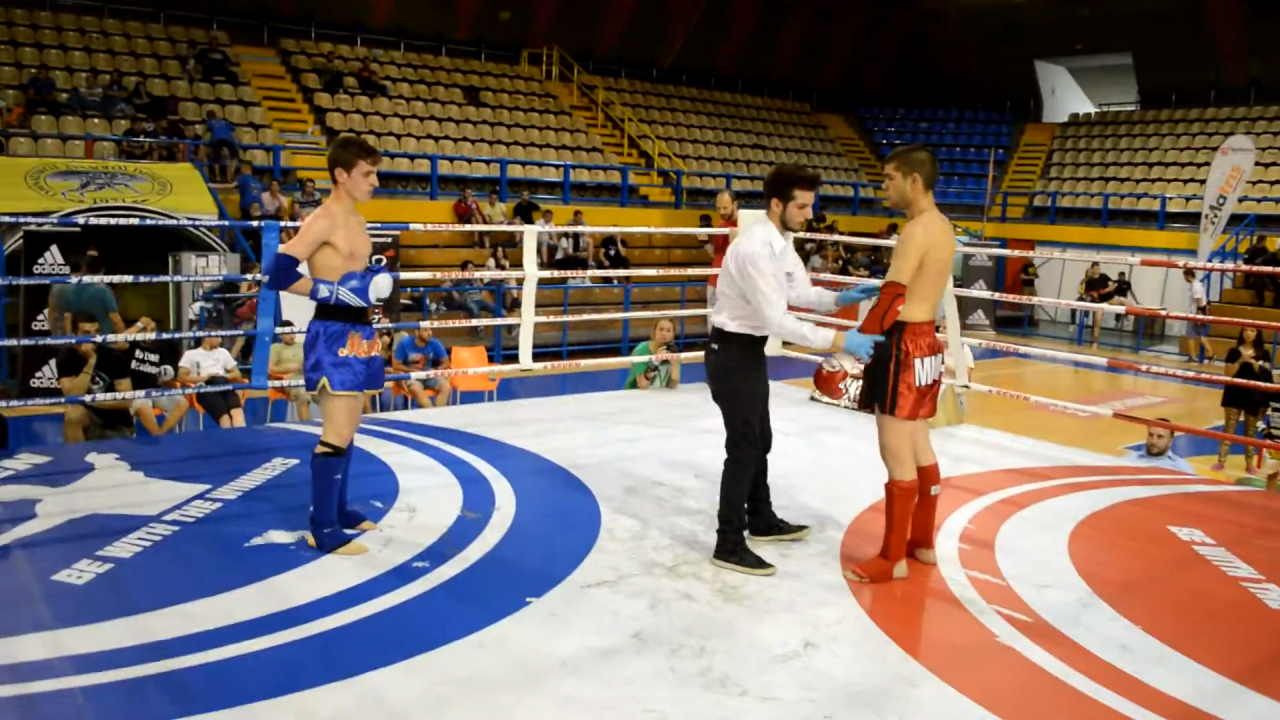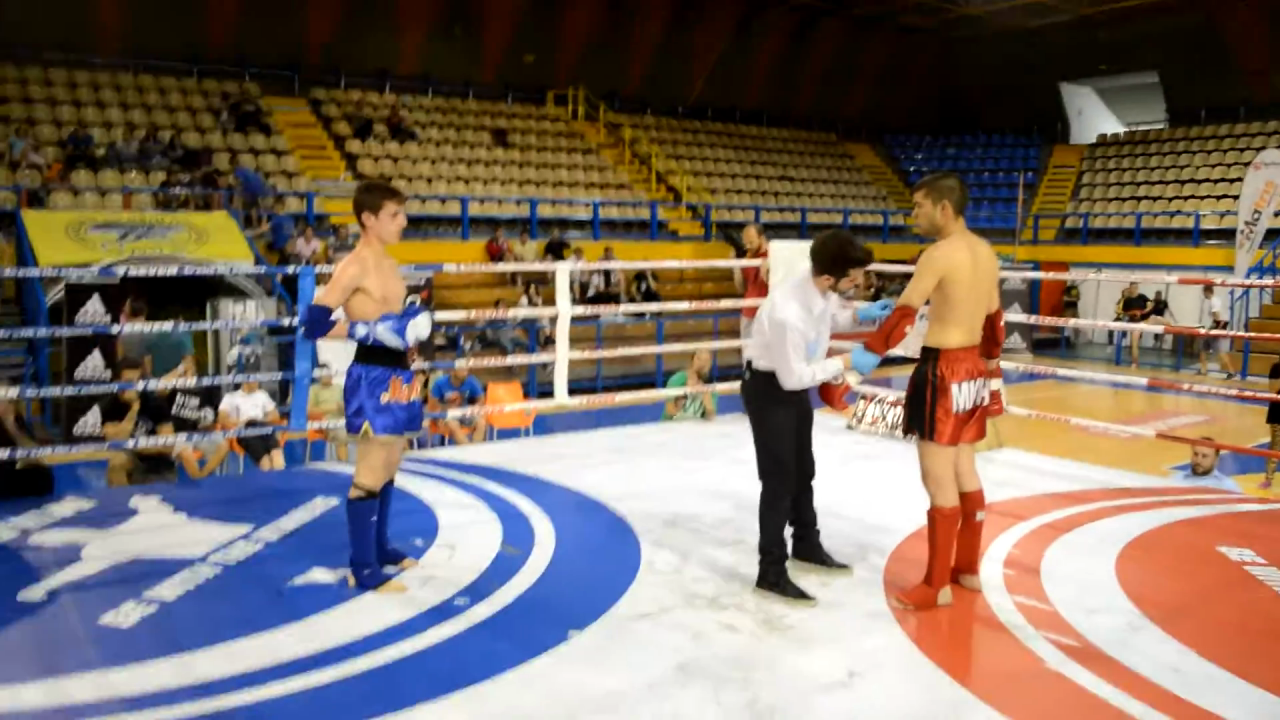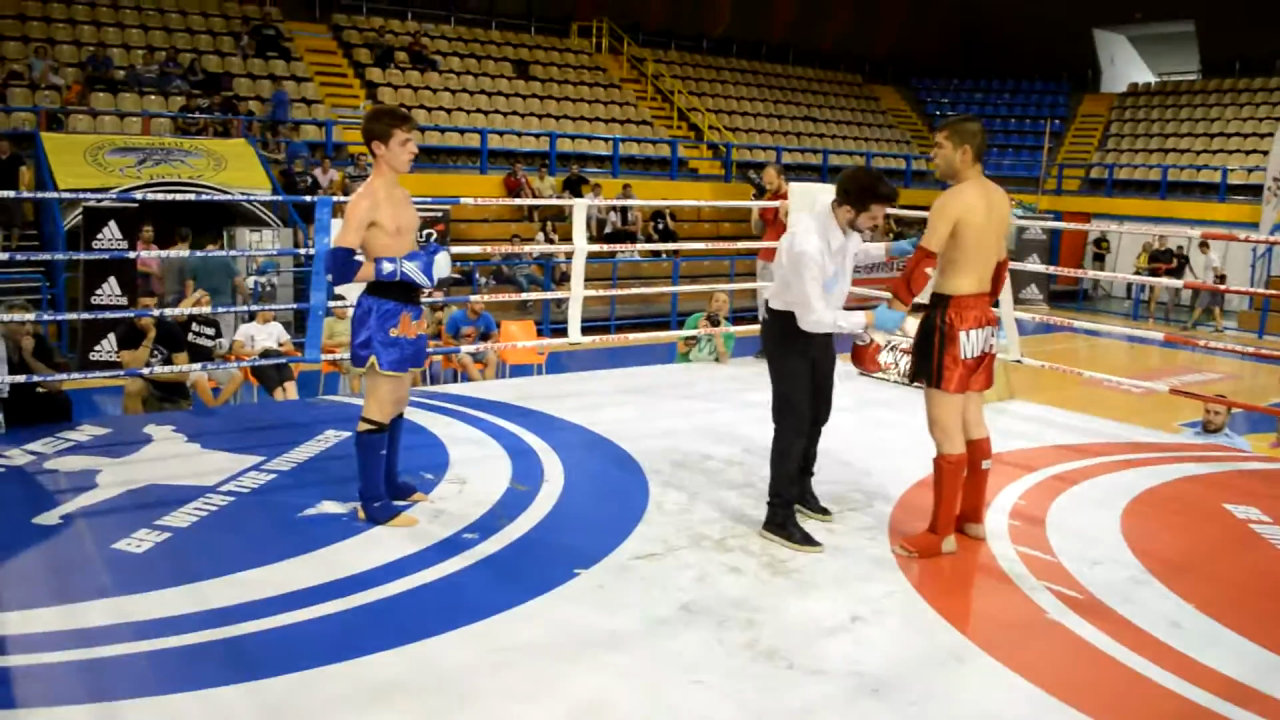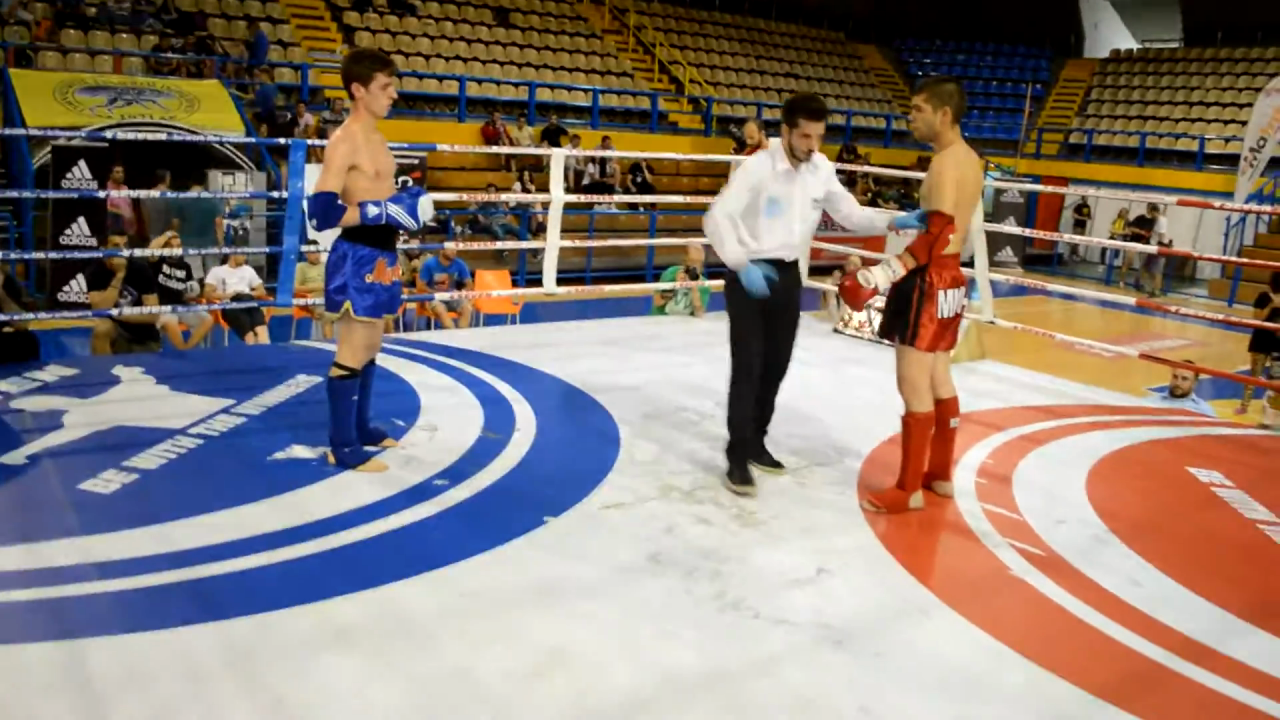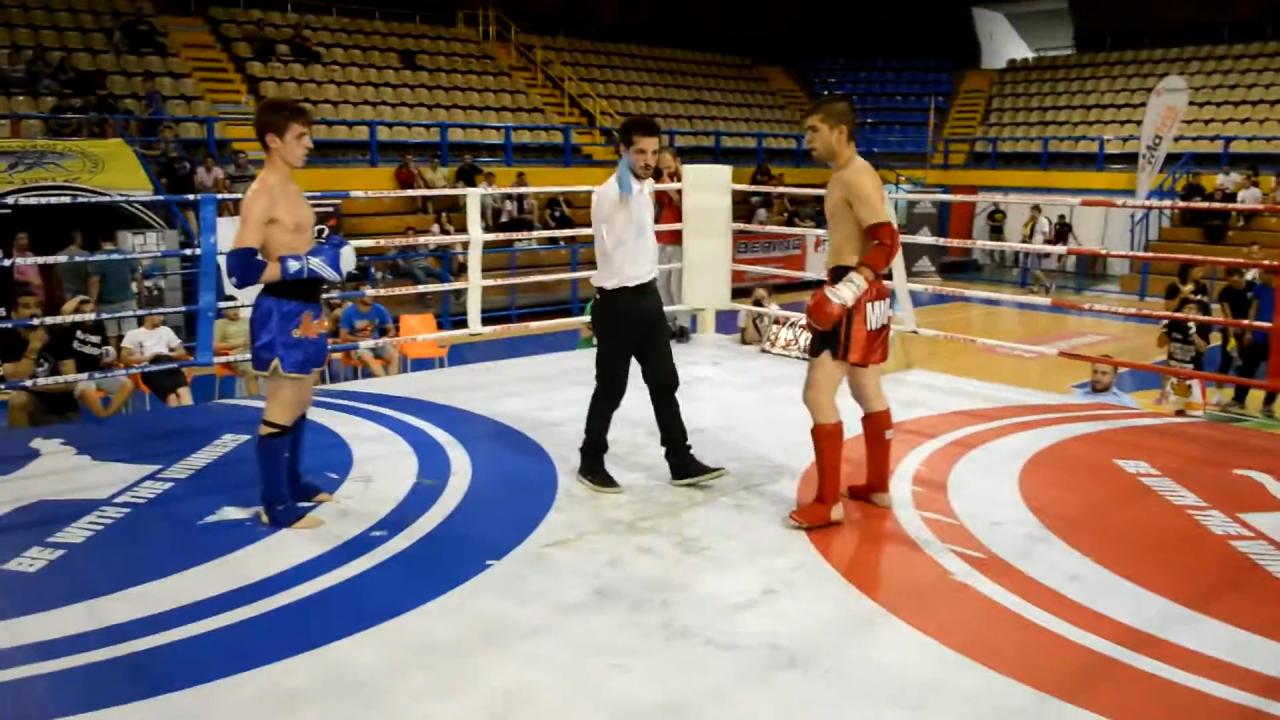
dt=0.5s
person 1, frame 1
left shoulder: (917, 229)
right shoulder: (941, 226)
left elbow: (893, 297)
right wrist: (870, 329)
left hip: (904, 347)
right hip: (925, 344)
left knee: (897, 453)
right knee: (919, 447)
left ankle: (893, 559)
right ankle: (922, 541)
person 1, frame 2
left shoulder: (939, 254)
right shoulder: (986, 252)
left elbow: (904, 314)
right elbow: (994, 320)
left wrist: (861, 358)
right wrist: (989, 368)
left hip: (943, 371)
right hip: (972, 369)
left knee: (939, 480)
right knee: (964, 472)
left ankle: (936, 585)
right ankle: (968, 568)
person 1, frame 3
left shoulder: (953, 199)
right shoulder: (1000, 199)
left elbow: (922, 264)
left hip: (952, 318)
right hip: (981, 316)
left knee: (946, 428)
right knee: (972, 421)
left ankle: (941, 533)
right ankle: (973, 517)
person 1, frame 4
left shoulder: (947, 161)
right shoulder: (967, 159)
left elbow: (939, 233)
left wrist: (888, 270)
left hip: (928, 281)
right hip: (947, 278)
left knee: (913, 386)
right knee: (938, 378)
left ankle: (908, 489)
right ankle: (939, 473)
person 1, frame 5
left shoulder: (856, 176)
right shoulder: (844, 176)
left elbow: (887, 242)
left wrist: (845, 290)
right wrist: (838, 291)
left hip: (854, 296)
right hip: (862, 296)
left knee: (818, 395)
right knee: (868, 391)
left ankle: (827, 501)
right ankle: (877, 485)
person 2, frame 1
left shoulder: (358, 222)
right shoulder: (322, 221)
right elbow: (278, 274)
left wrist: (377, 282)
right wrist: (333, 291)
left hip: (360, 333)
right hip: (333, 334)
left knee: (347, 429)
right knee: (337, 433)
left ankle: (338, 508)
right ankle: (323, 527)
person 2, frame 2
left shoulder: (391, 265)
right shoulder: (353, 267)
right elbow: (314, 323)
left wrist: (411, 325)
right wrist: (371, 332)
left hip: (399, 376)
right hip: (372, 378)
left knee: (387, 469)
right knee: (370, 475)
left ankle: (379, 548)
right ankle: (363, 568)
person 2, frame 3
left shoulder: (403, 196)
right shoulder: (366, 199)
right elbow: (338, 268)
left wrist: (427, 262)
right wrist: (399, 269)
left hip: (407, 310)
right hip: (383, 311)
left knee: (397, 403)
right knee: (379, 408)
left ankle: (390, 482)
right ankle: (372, 501)
person 2, frame 4
left shoulder: (376, 139)
right shoulder: (345, 143)
right elbow: (322, 214)
left wrist: (405, 204)
right wrist: (384, 211)
left hip: (381, 255)
right hip: (358, 256)
left knee: (369, 348)
right knee: (352, 352)
left ankle: (360, 427)
right ankle: (343, 446)
person 2, frame 5
left shoulder: (291, 189)
right shoulder: (262, 195)
right elbow: (240, 270)
left wrist: (325, 254)
right wrist: (304, 265)
left hip: (306, 309)
right hip: (282, 311)
left knee: (299, 405)
right knee: (281, 410)
left ankle: (292, 483)
right ankle: (276, 505)
person 3, frame 1
left shoulder: (781, 242)
right shoulder: (754, 249)
left elbow: (797, 291)
right elbow: (778, 321)
left wrist: (843, 297)
right wrist: (838, 340)
left hip: (750, 349)
right hip: (733, 352)
left knee: (759, 440)
right knee: (743, 446)
left ankle: (761, 519)
right ankle: (729, 544)
person 3, frame 2
left shoulder: (821, 286)
right shoulder: (787, 313)
right elbow: (792, 377)
left wrist: (859, 315)
right wrist: (845, 363)
left hip: (795, 380)
right hip: (770, 386)
left knee: (803, 470)
right knee: (780, 478)
left ankle: (807, 545)
right ankle: (771, 573)
person 3, frame 3
left shoulder: (847, 224)
right shoulder: (806, 244)
right elbow: (812, 317)
left wrist: (891, 250)
right wrist: (871, 319)
left hip: (819, 325)
right hip: (789, 329)
left knee: (817, 413)
right knee: (793, 421)
left ankle: (800, 488)
right ankle: (779, 517)
person 3, frame 4
left shoulder: (821, 172)
right shoulder: (755, 168)
left elbow: (851, 213)
right elbow: (716, 220)
left wrist: (894, 224)
right wrist: (740, 265)
left hip: (787, 275)
right hip: (751, 275)
left knee: (776, 367)
right knee: (748, 368)
left ankle: (753, 442)
right ankle: (737, 458)
person 3, frame 5
left shoulder: (644, 191)
right shoulder: (609, 193)
right elbow: (615, 240)
right wrist: (625, 195)
left hip: (646, 297)
right hip: (616, 302)
left knee: (665, 382)
right knee: (611, 387)
left ankle: (681, 461)
right ankle: (591, 462)
